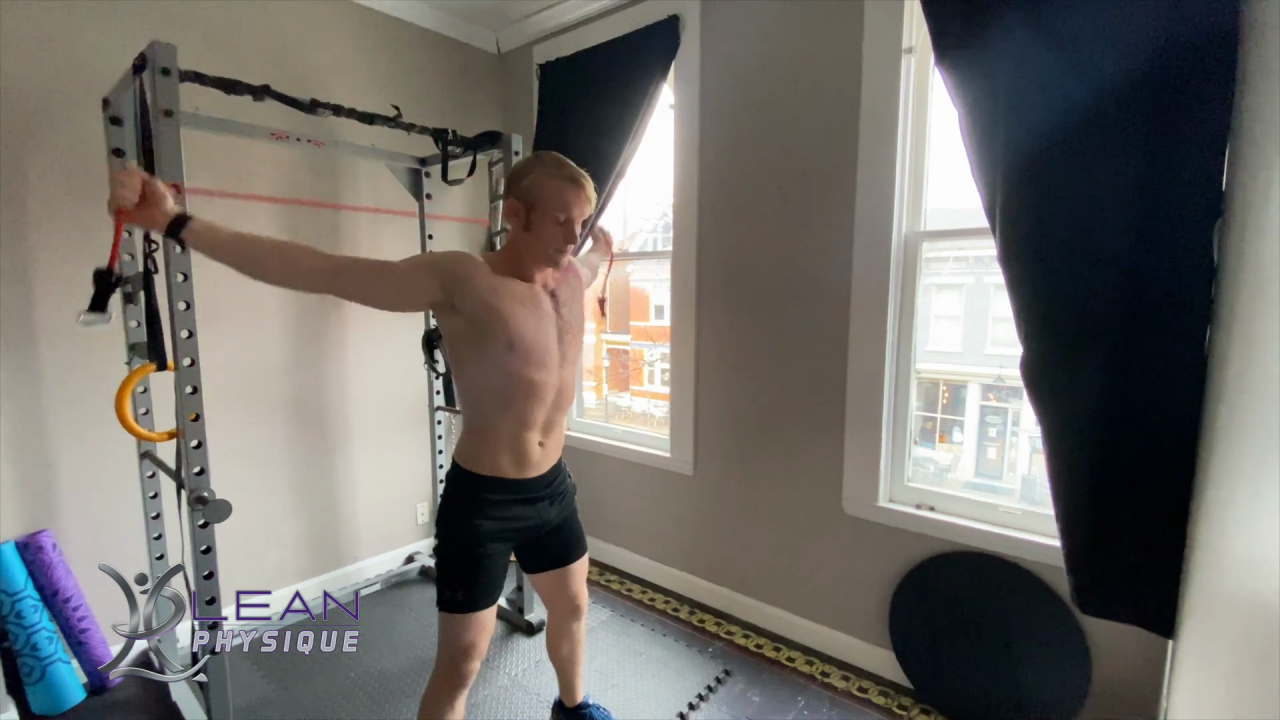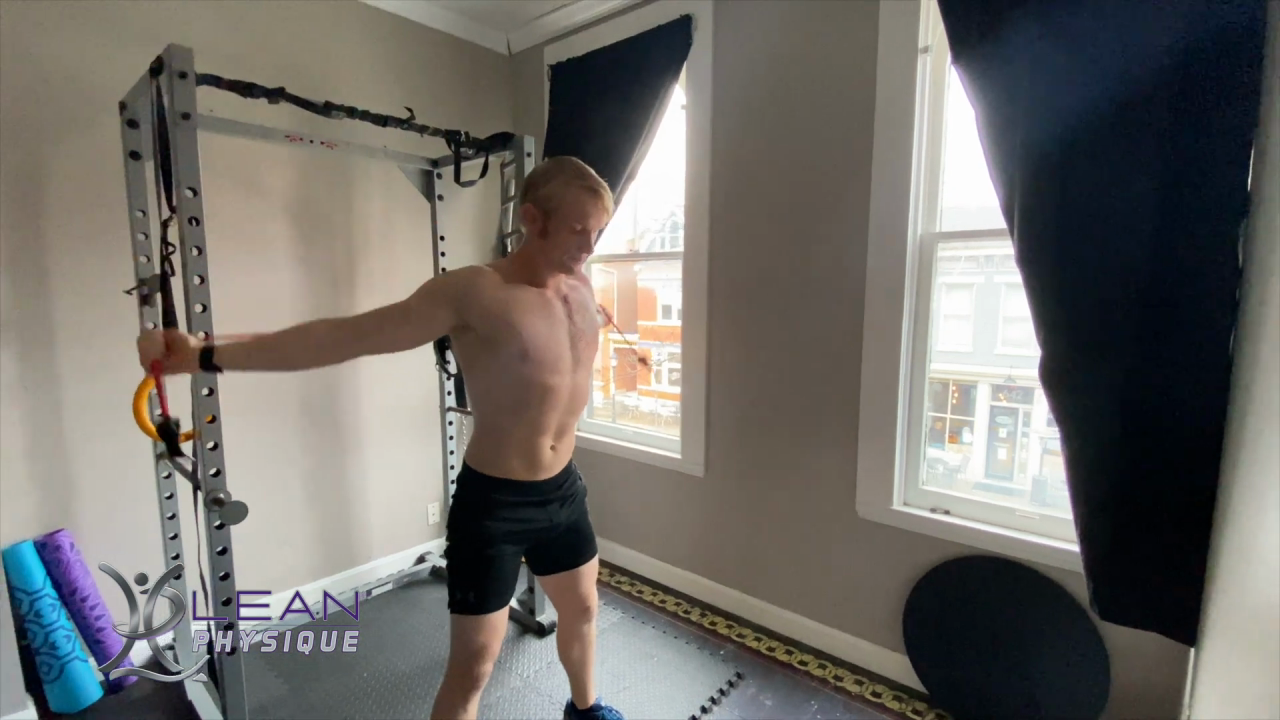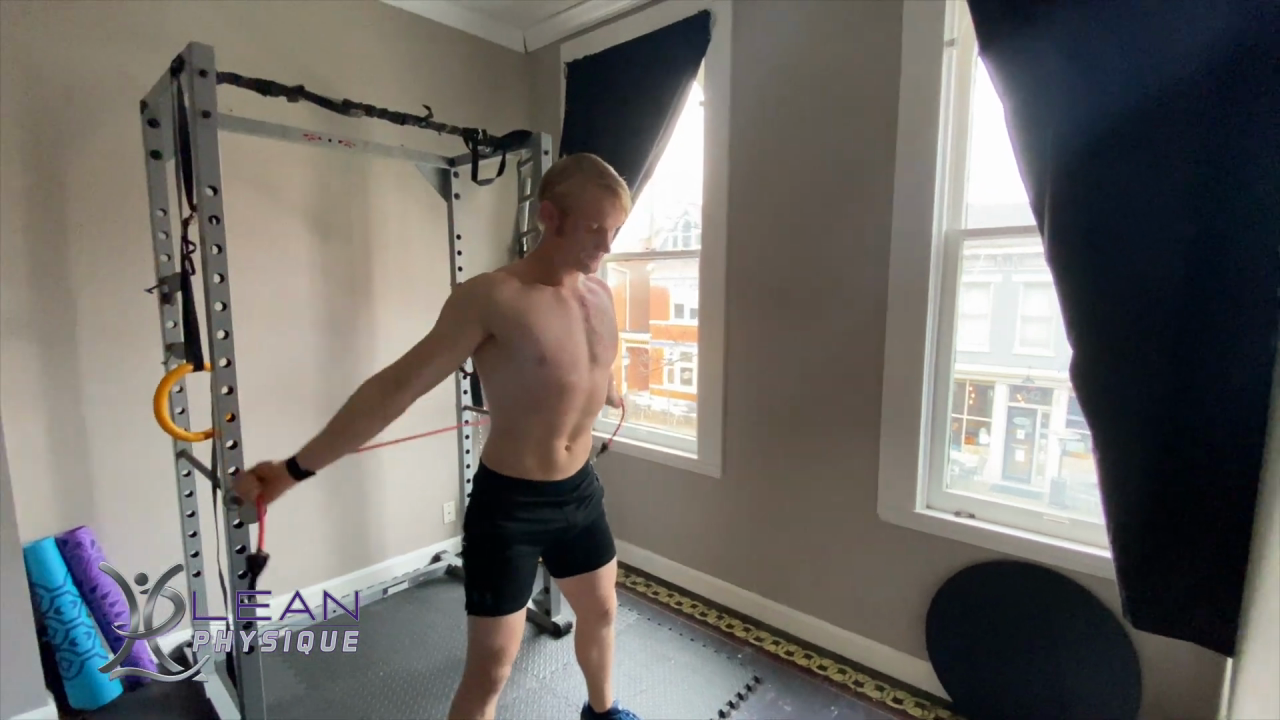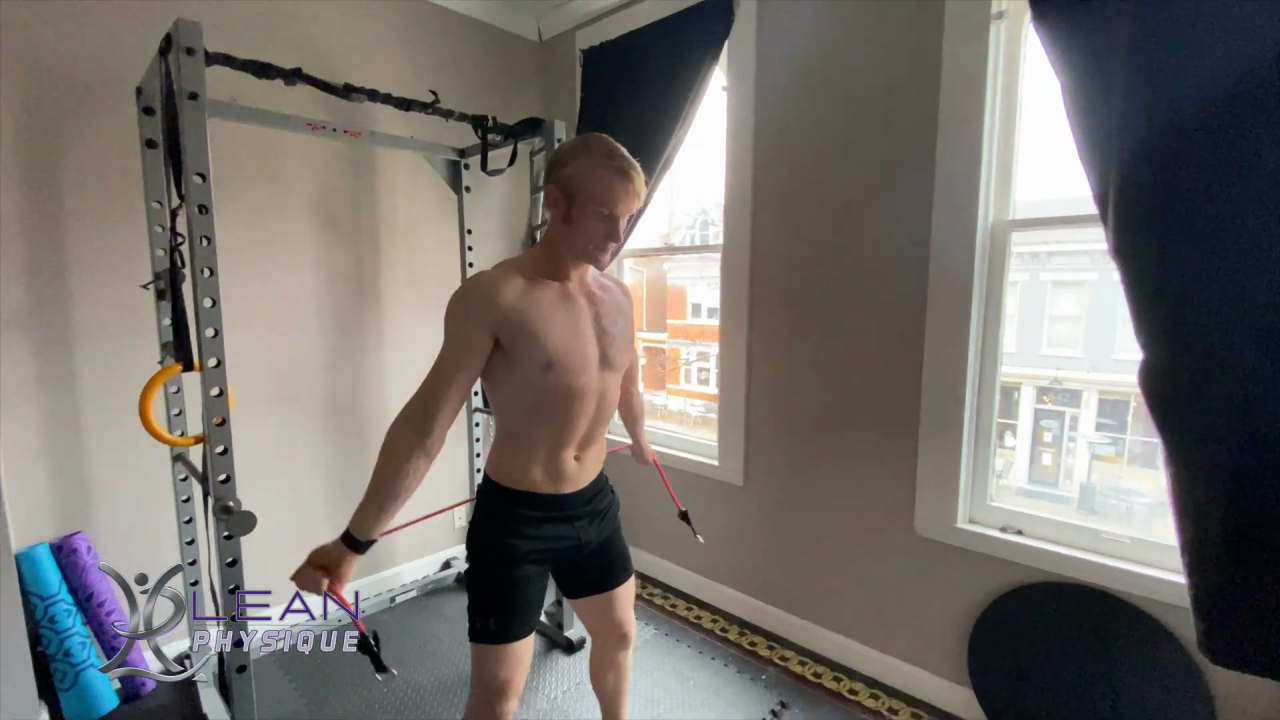
dt=0.4s
person 1, frame 1
left shoulder: (572, 276)
right shoulder: (460, 280)
right elbow: (322, 273)
right wrist: (178, 224)
left hip: (553, 488)
right hip: (480, 501)
left knee: (571, 608)
right knee: (459, 664)
person 1, frame 2
left shoulder: (580, 288)
right shoulder: (475, 293)
right elbow: (347, 337)
right wrist: (208, 355)
left hip: (563, 491)
right hip: (491, 502)
left knee: (582, 610)
right knee: (472, 667)
person 1, frame 3
left shoulder: (599, 294)
right shoulder: (492, 298)
right elbow: (396, 386)
right wrist: (296, 468)
left hip: (580, 492)
right hip: (508, 504)
left knee: (600, 612)
right knee: (489, 669)
person 1, frame 4
left shoulder: (616, 295)
right shoulder: (493, 298)
right elbow: (425, 425)
left wrist: (640, 439)
right wrist: (353, 543)
left hip: (593, 508)
right hip: (513, 522)
left knee: (617, 635)
